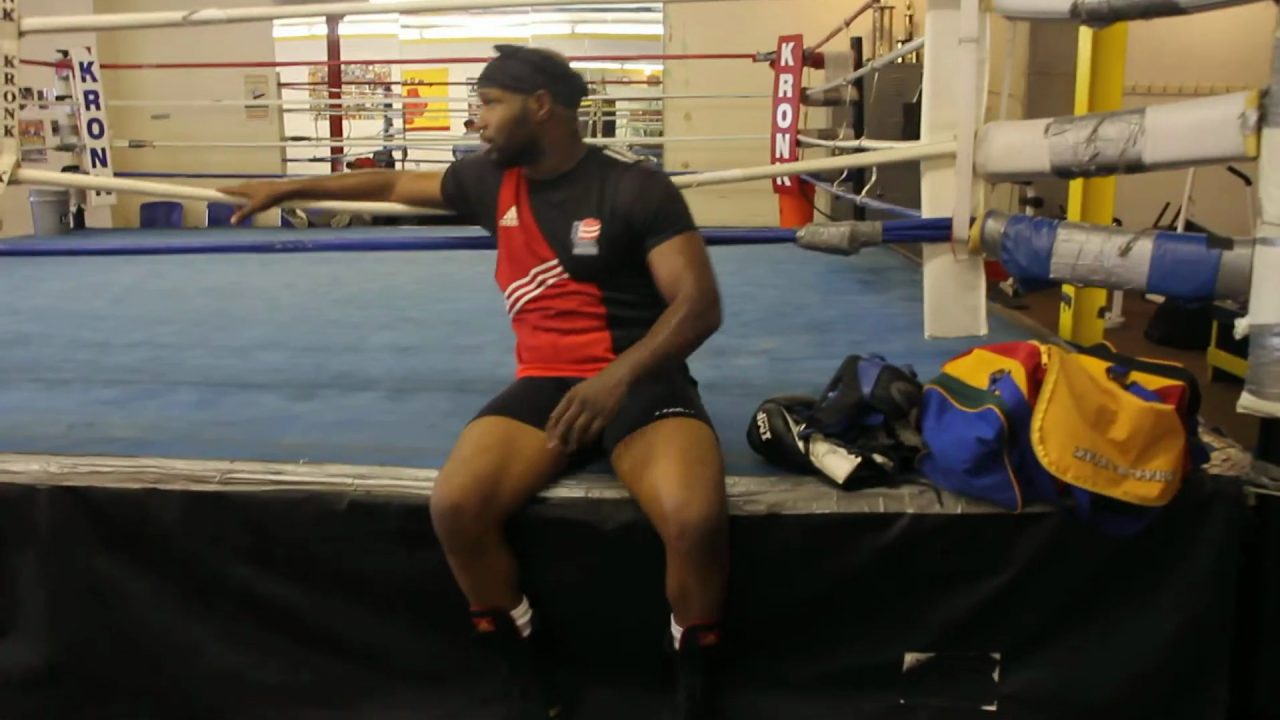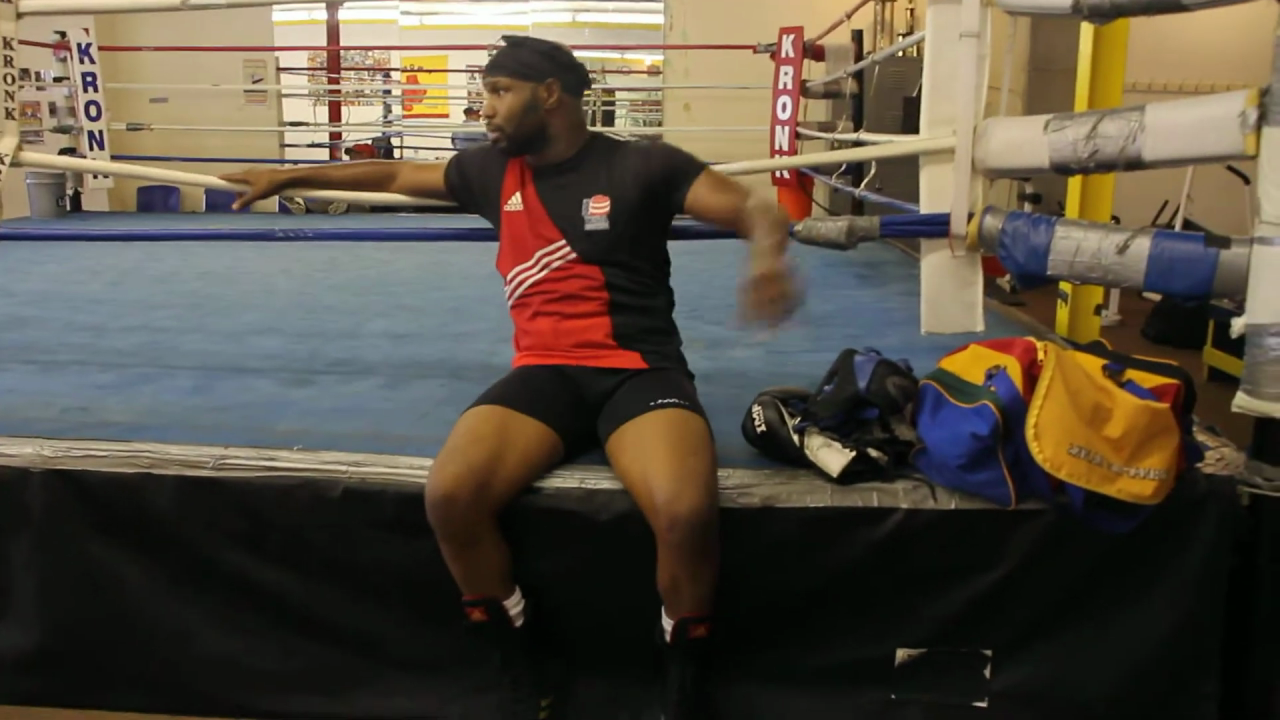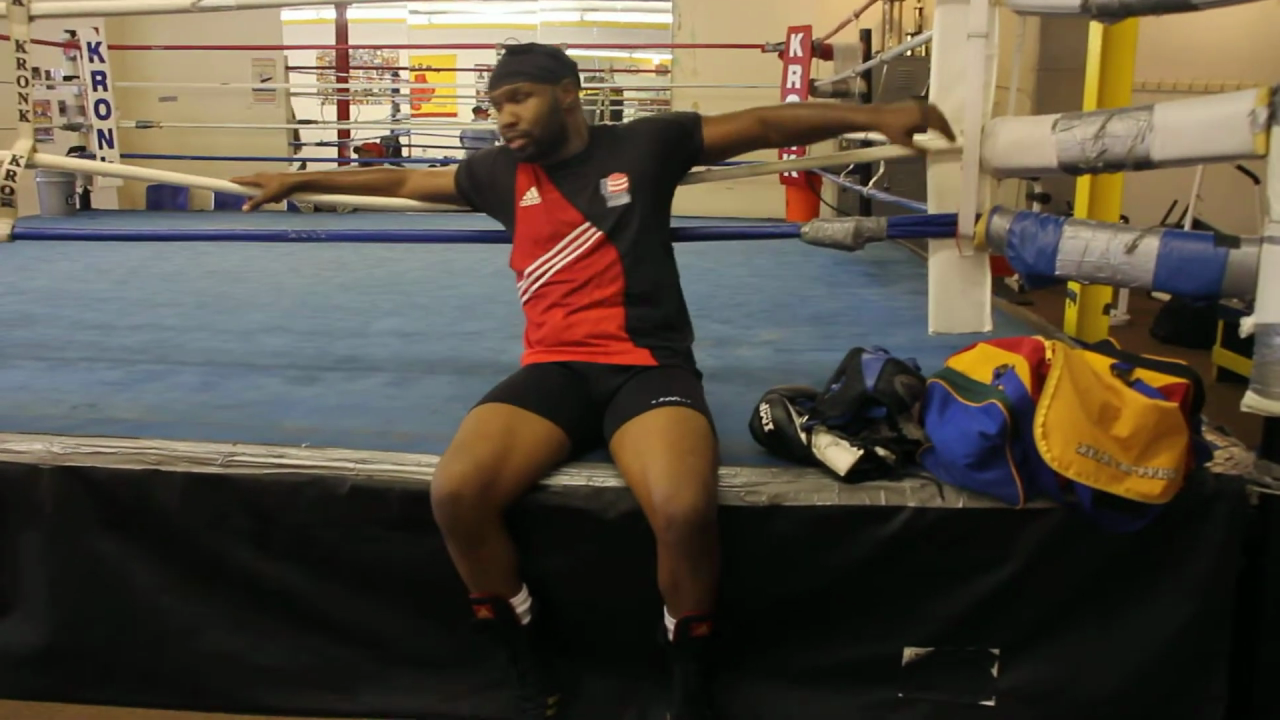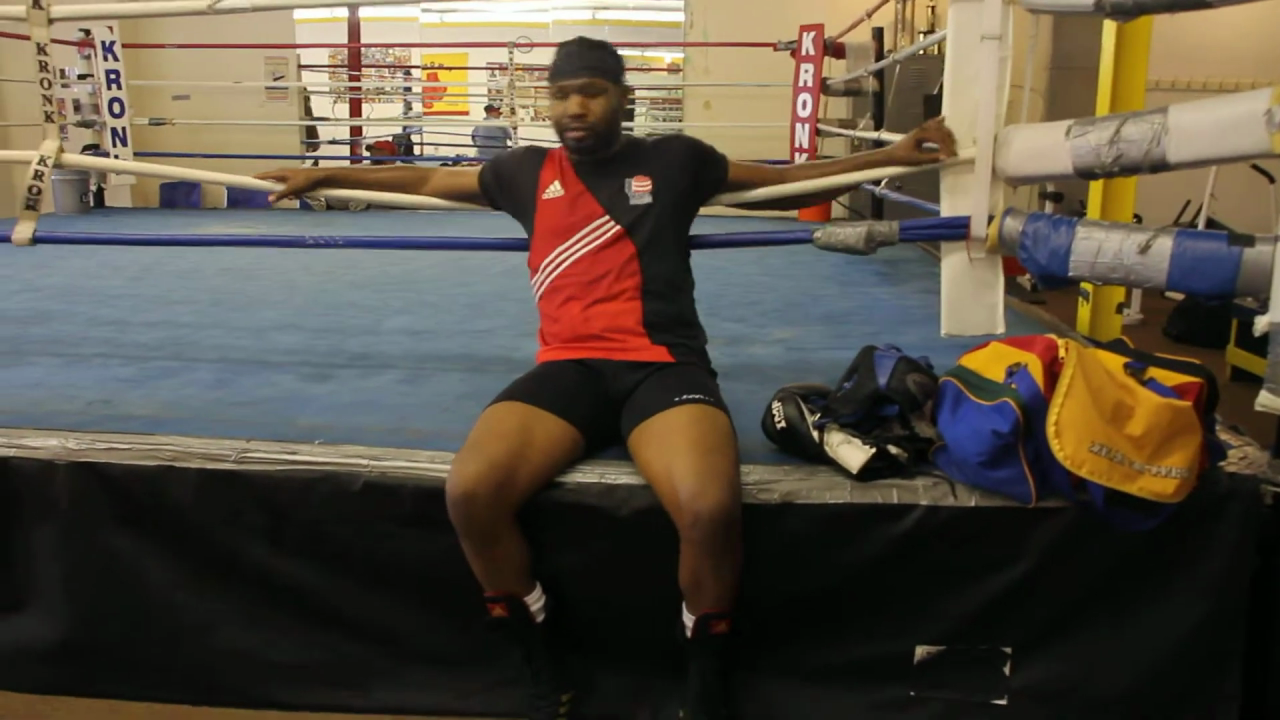
dt=0.3s
person 1, frame 1
left shoulder: (637, 189)
right shoulder: (491, 179)
left elbow: (700, 305)
right elbow: (395, 186)
left wrist: (619, 377)
right wrist: (287, 189)
left hip: (641, 379)
right hip: (546, 382)
left knee: (695, 520)
right knee: (454, 505)
person 1, frame 2
left shoulder: (635, 166)
right shoulder: (495, 170)
left elbow: (753, 210)
right elbow: (391, 173)
left wrist: (768, 250)
right wrist: (282, 178)
left hip: (641, 368)
right hip: (543, 371)
left knee: (688, 514)
right knee: (451, 495)
person 1, frame 3
left shoulder: (645, 144)
right shoulder: (501, 170)
left elbow: (762, 124)
right elbow: (405, 182)
left wrist: (873, 116)
right wrist: (298, 180)
left hip: (648, 365)
right hip: (552, 370)
left knee: (682, 512)
right knee: (454, 494)
person 1, frame 4
left shoulder: (674, 160)
right shoulder: (529, 169)
left elbow: (784, 182)
right elbow: (431, 181)
left wrist: (891, 155)
right wrist: (324, 176)
left hip: (664, 365)
right hip: (568, 367)
left knee: (710, 510)
right knee: (469, 493)
